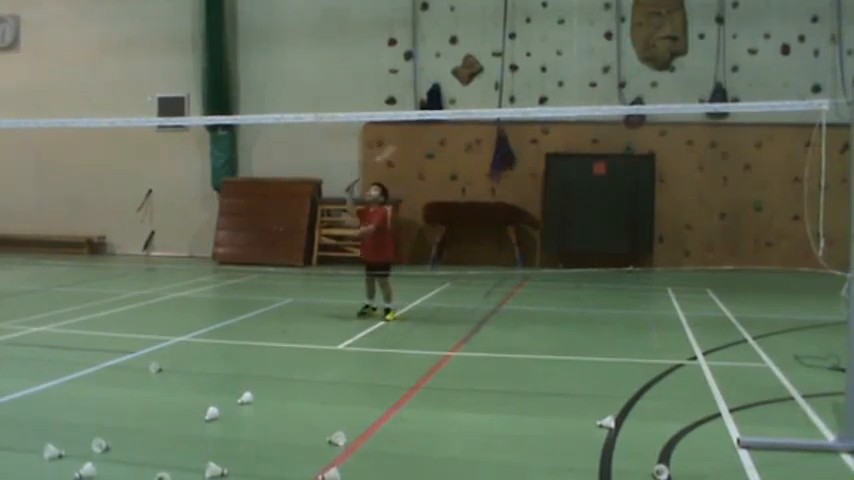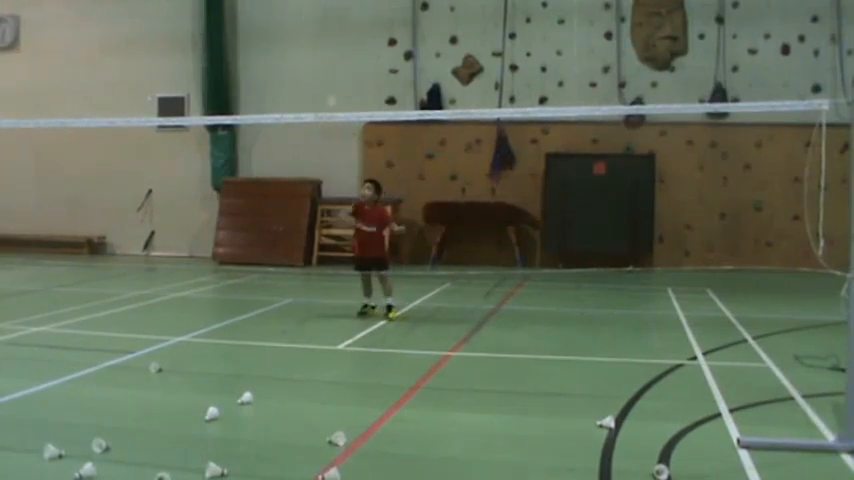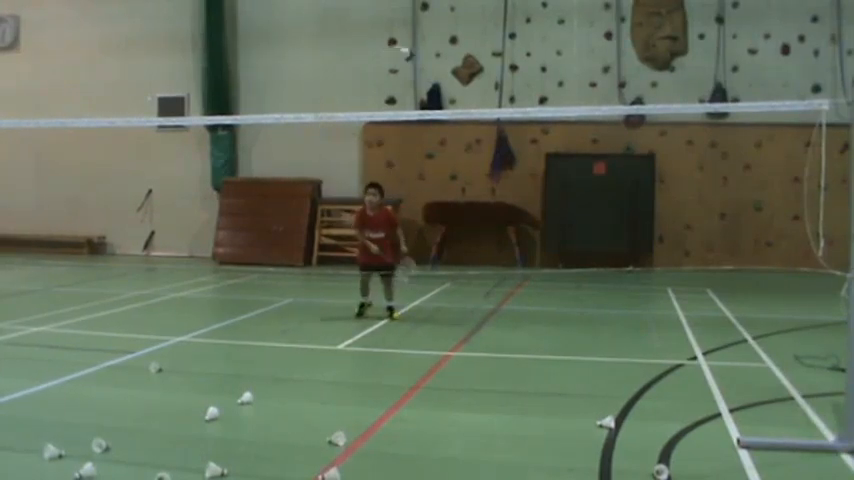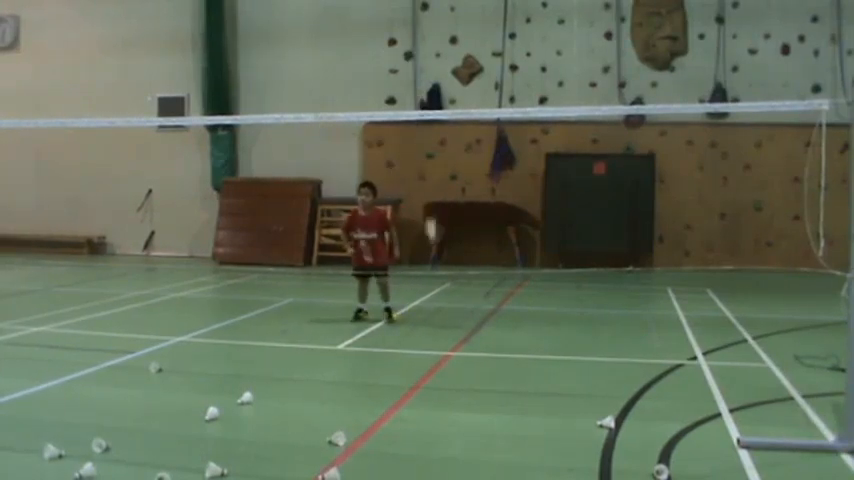
dt=0.4s
person 1, frame 1
left shoulder: (382, 212)
right shoulder: (366, 211)
left elbow: (372, 227)
right elbow: (353, 213)
left wrist: (358, 232)
right wrist: (350, 197)
left hip: (382, 254)
right hip: (369, 254)
left knee: (383, 280)
right knee: (369, 279)
left ankle: (389, 308)
right ankle: (370, 305)
person 1, frame 2
left shoulder: (380, 210)
right shoulder: (358, 207)
left elbow: (390, 224)
left wrist: (397, 229)
left hip: (377, 251)
right hip: (361, 251)
left knee: (383, 277)
right knee: (364, 277)
left ankle: (390, 306)
right ankle: (368, 304)
person 1, frame 3
left shoulder: (387, 213)
right shoulder: (361, 214)
left elbow: (396, 229)
right elbow: (358, 233)
left wrist: (402, 244)
right wrist: (370, 245)
left hip: (385, 253)
right hip: (366, 253)
left knee: (387, 280)
right knee: (364, 279)
left ankle: (390, 307)
right ankle: (364, 302)
person 1, frame 4
left shoulder: (380, 214)
right shoulder: (353, 215)
left elbow: (391, 231)
right elbow: (344, 232)
left wrist: (395, 248)
right wrist: (349, 247)
left hip: (379, 256)
right hip: (360, 256)
left knee: (382, 281)
right knee: (362, 283)
left ankle: (387, 308)
right ankle: (362, 309)
